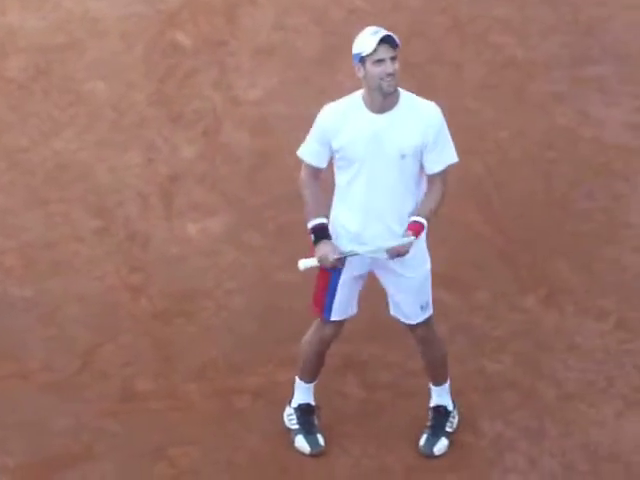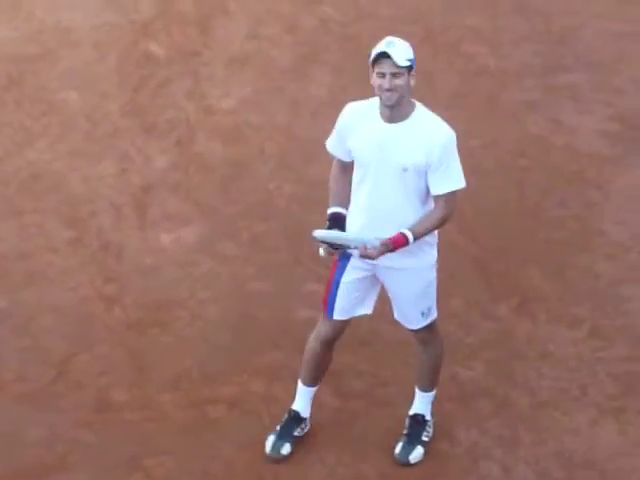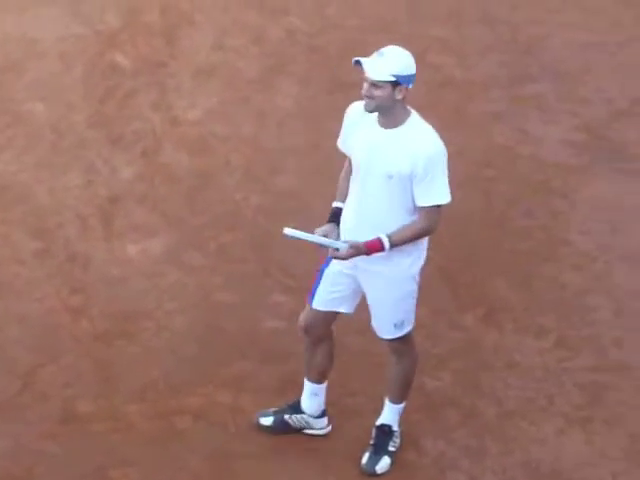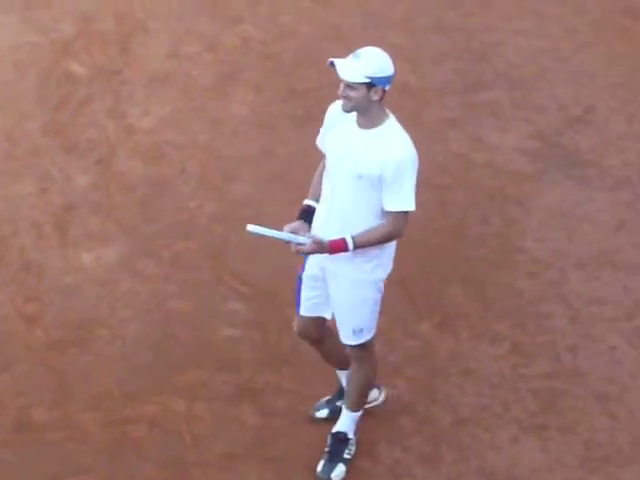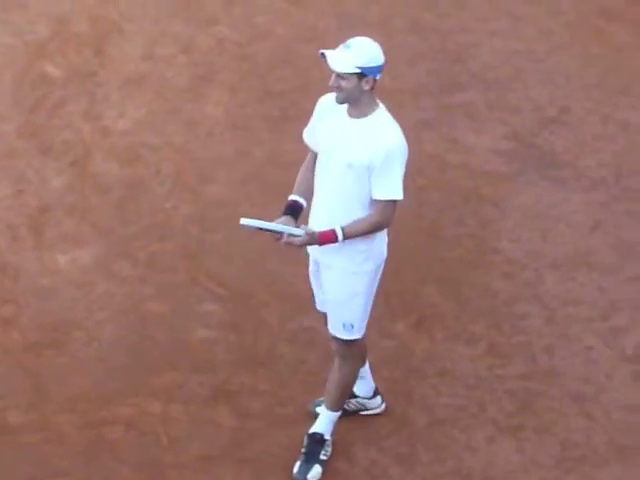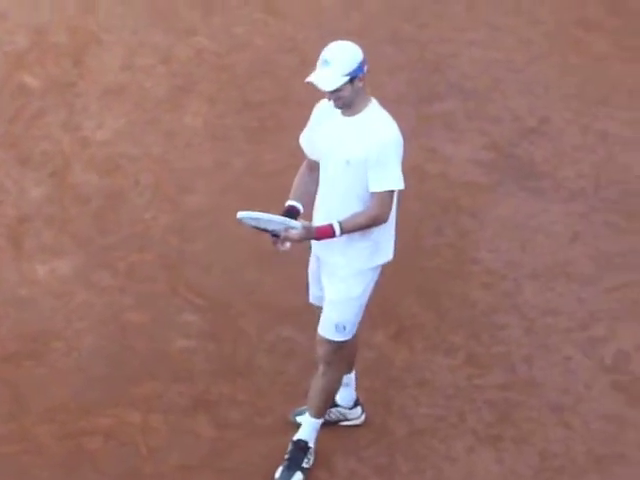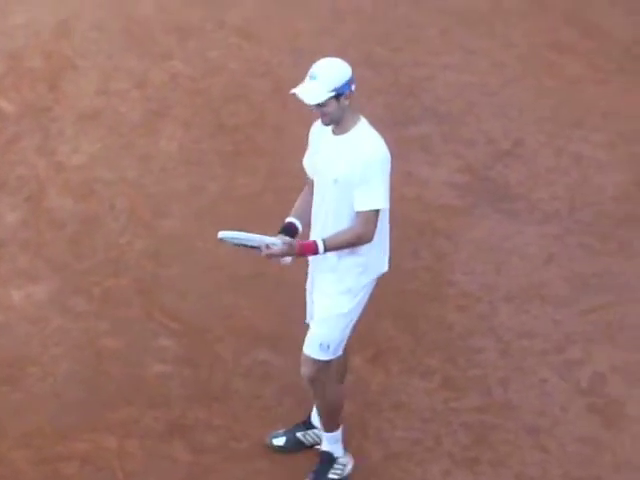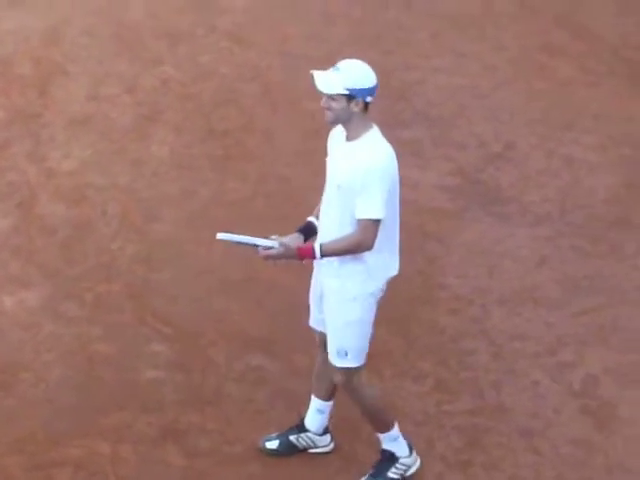
dt=0.2s
person 1, frame 1
left shoulder: (426, 115)
right shoulder: (333, 117)
left elbow: (437, 182)
right elbow: (311, 174)
left wrist: (415, 228)
right wrist: (320, 236)
left hip: (402, 246)
right hip: (345, 244)
left knee: (423, 330)
right knee: (325, 329)
left ankle: (443, 407)
right ankle: (300, 406)
person 1, frame 2
left shoulder: (437, 135)
right shoulder: (353, 116)
left elbow: (444, 207)
left wrist: (396, 242)
right wrist: (336, 222)
left hip: (410, 255)
right hip: (356, 244)
left knee: (426, 335)
right knee: (328, 330)
left ankle: (421, 416)
right ankle: (297, 414)
person 1, frame 3
left shoulder: (427, 147)
right shoulder: (356, 116)
left elbow: (428, 221)
left wrist: (370, 247)
right wrist: (335, 218)
left hip: (394, 261)
right hip: (347, 247)
left knee: (399, 344)
right knee: (312, 323)
left ankle: (388, 426)
right ankle: (311, 411)
person 1, frame 4
left shoulder: (398, 151)
right shoulder: (336, 115)
left elbow: (395, 226)
left wrist: (334, 246)
right wrist: (305, 216)
left hip: (361, 264)
right hip: (320, 248)
left knee: (359, 348)
right knee: (309, 328)
left ankle: (344, 431)
right ankle: (359, 390)
person 1, frame 5
left shoulder: (388, 140)
right shoulder: (327, 108)
left elbow: (383, 216)
left wrist: (324, 237)
right wrist: (293, 210)
left hip: (355, 256)
right hip: (319, 243)
left knee: (344, 344)
right knee: (341, 332)
left ankle: (321, 433)
right ankle: (365, 394)
person 1, frame 6
left shoulder: (383, 134)
right shoulder: (324, 113)
left elbow: (379, 212)
left wrist: (317, 231)
right wrist: (290, 213)
left hip: (358, 255)
right hip: (325, 243)
left knee: (328, 349)
right knee: (339, 334)
left ankle: (304, 441)
right ankle: (345, 403)
person 1, frame 7
left shoulder: (370, 153)
right shoulder: (320, 132)
left elbow: (364, 230)
left wrist: (302, 248)
right wrist: (289, 230)
left hip: (350, 272)
right hip: (323, 261)
left knee: (312, 367)
right knee: (330, 350)
right ankle: (321, 426)
person 1, frame 8
left shoulder: (374, 160)
right shoulder: (337, 137)
left elbow: (364, 239)
left wrist: (303, 252)
right wrist: (305, 231)
left hip: (355, 280)
right hip: (330, 268)
left knee: (346, 375)
right knee: (326, 350)
right ankle: (315, 429)
